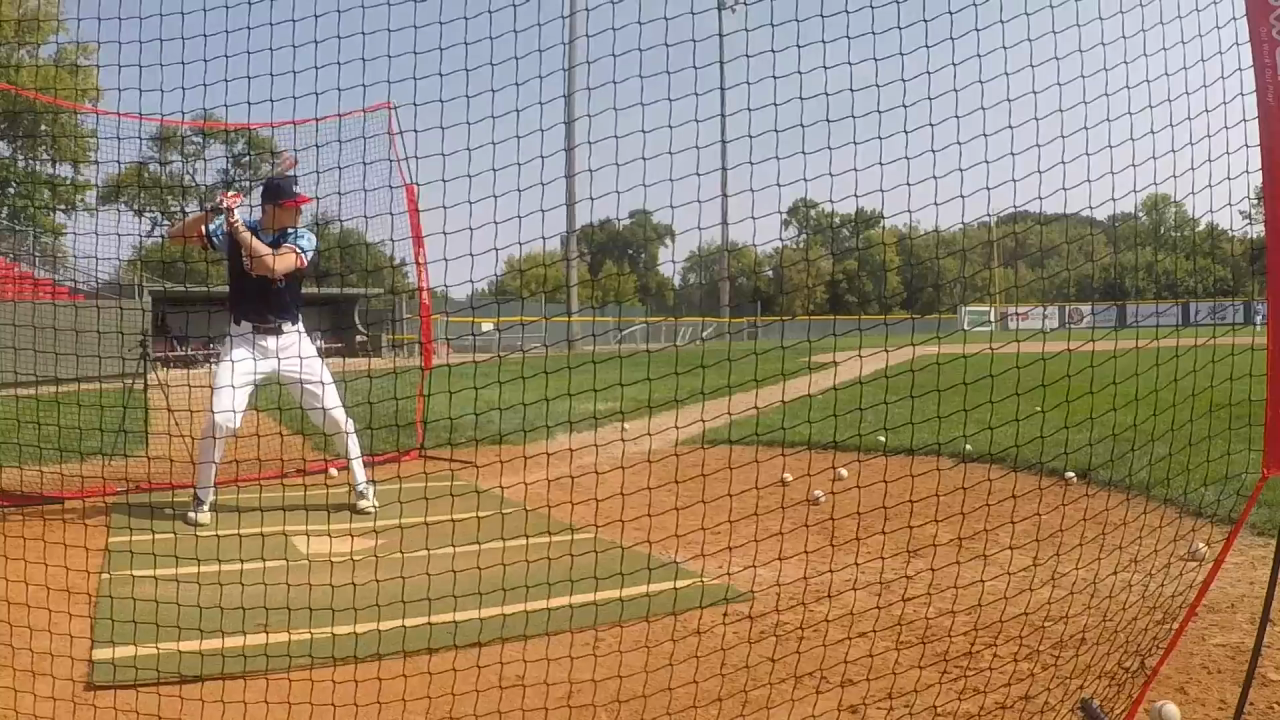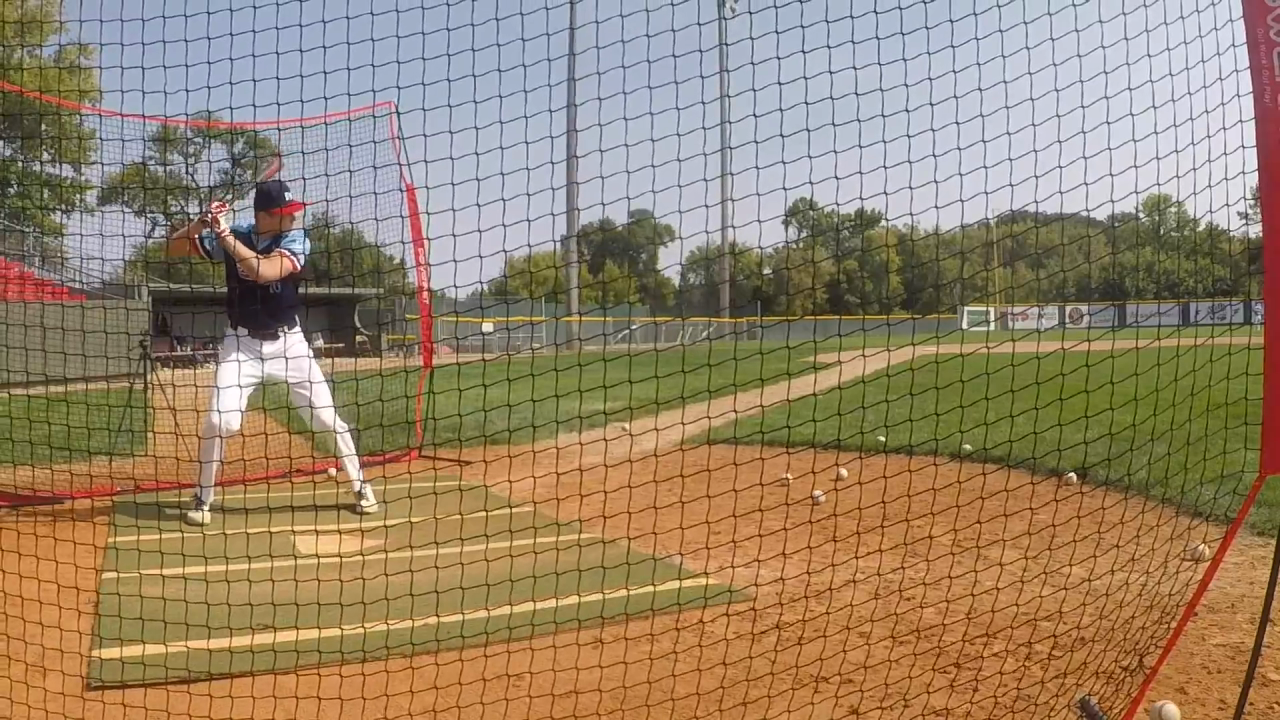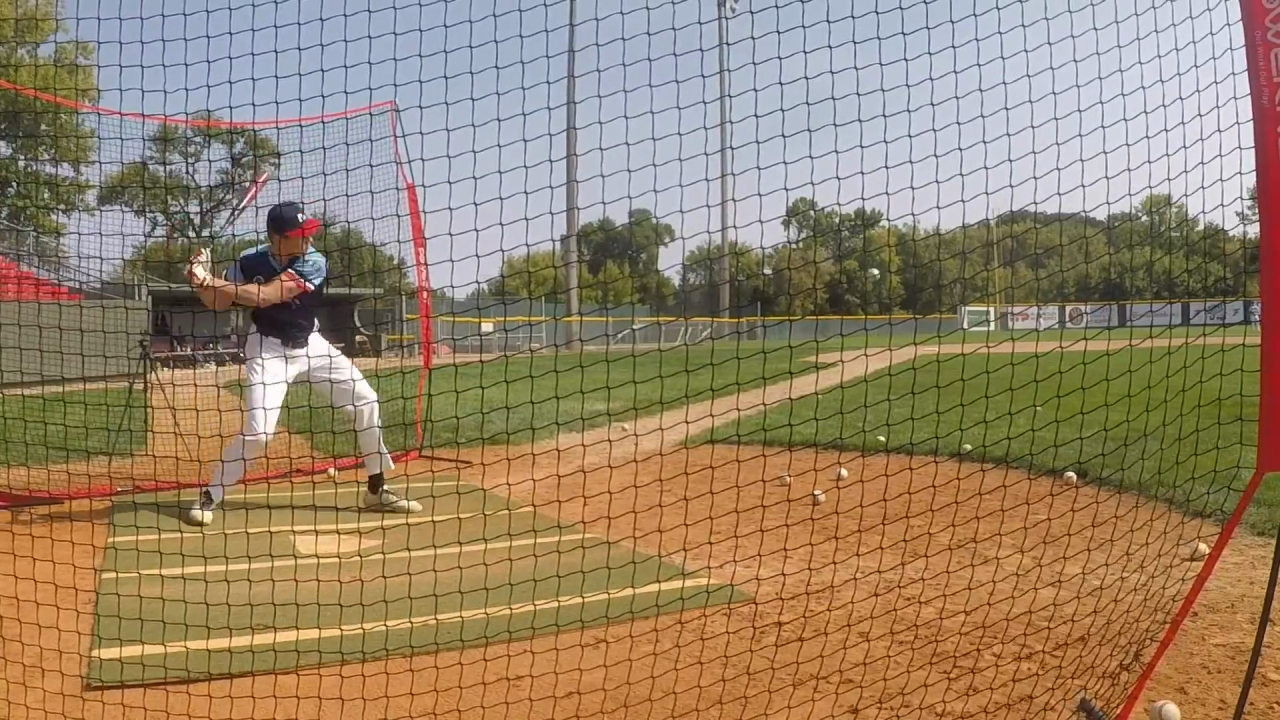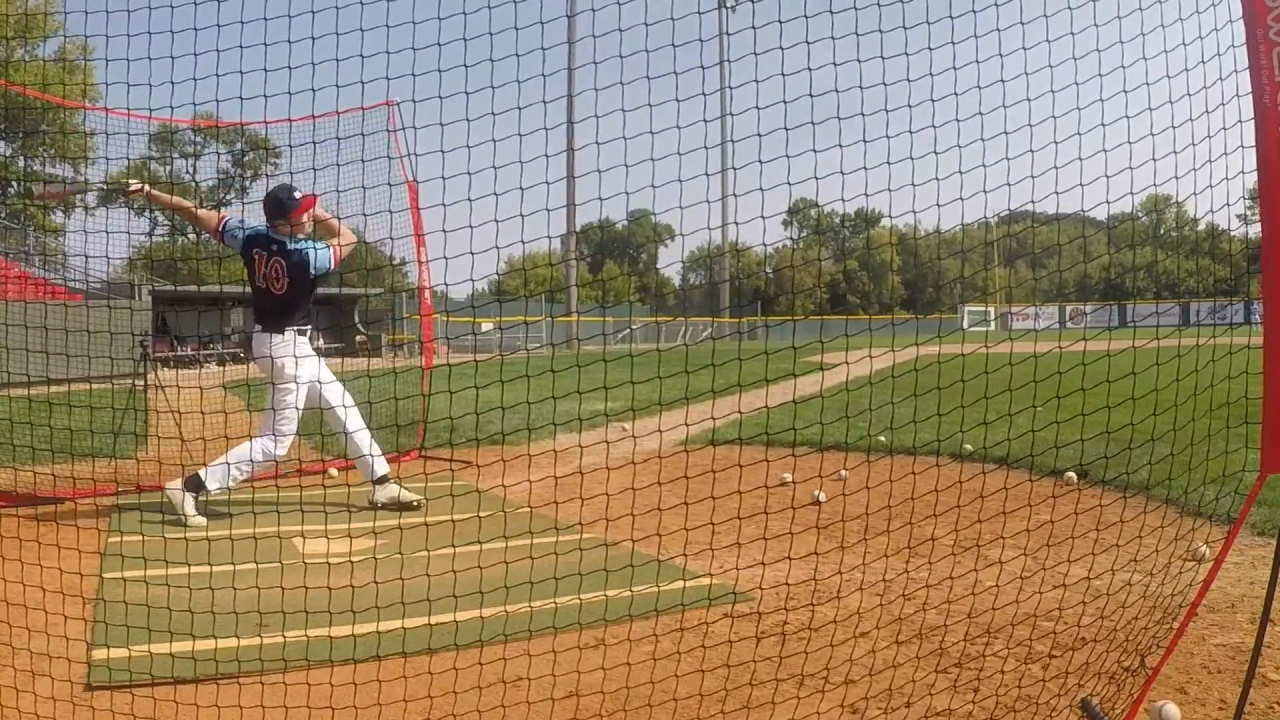
dt=0.7s
person 1, frame 1
left shoulder: (303, 238)
right shoulder: (234, 231)
left elbow: (274, 266)
right elbow: (176, 235)
left wrist: (237, 228)
right wrist: (213, 213)
left hip: (291, 338)
right hip: (244, 339)
left knee: (335, 413)
right knee: (221, 420)
left ankle: (362, 486)
right ankle: (203, 498)
person 1, frame 2
left shoulder: (297, 241)
right shoulder: (235, 235)
left elbow: (264, 272)
right elbow: (173, 248)
left wrist: (223, 235)
right wrist: (202, 224)
left hip: (287, 341)
right hip: (241, 343)
left knee: (326, 418)
right knee: (219, 421)
left ankle: (359, 486)
right ankle: (203, 498)
person 1, frame 3
left shoulder: (313, 263)
right shoulder: (249, 263)
left elbow: (263, 296)
right elbow: (215, 304)
left wrist: (211, 282)
right wrist: (203, 280)
left hip: (309, 342)
right hip: (270, 349)
left knee: (365, 401)
right knee: (258, 431)
left ankle: (376, 489)
right ankle: (210, 497)
person 1, frame 4
left shoulder: (249, 236)
right shoulder: (306, 256)
left elbow: (195, 213)
right elbow: (347, 238)
left wrist: (147, 193)
right wrist: (317, 214)
left hip: (288, 344)
right hip: (285, 346)
left knee: (343, 407)
right knee: (273, 443)
left ankle: (382, 485)
right ankle: (187, 489)
